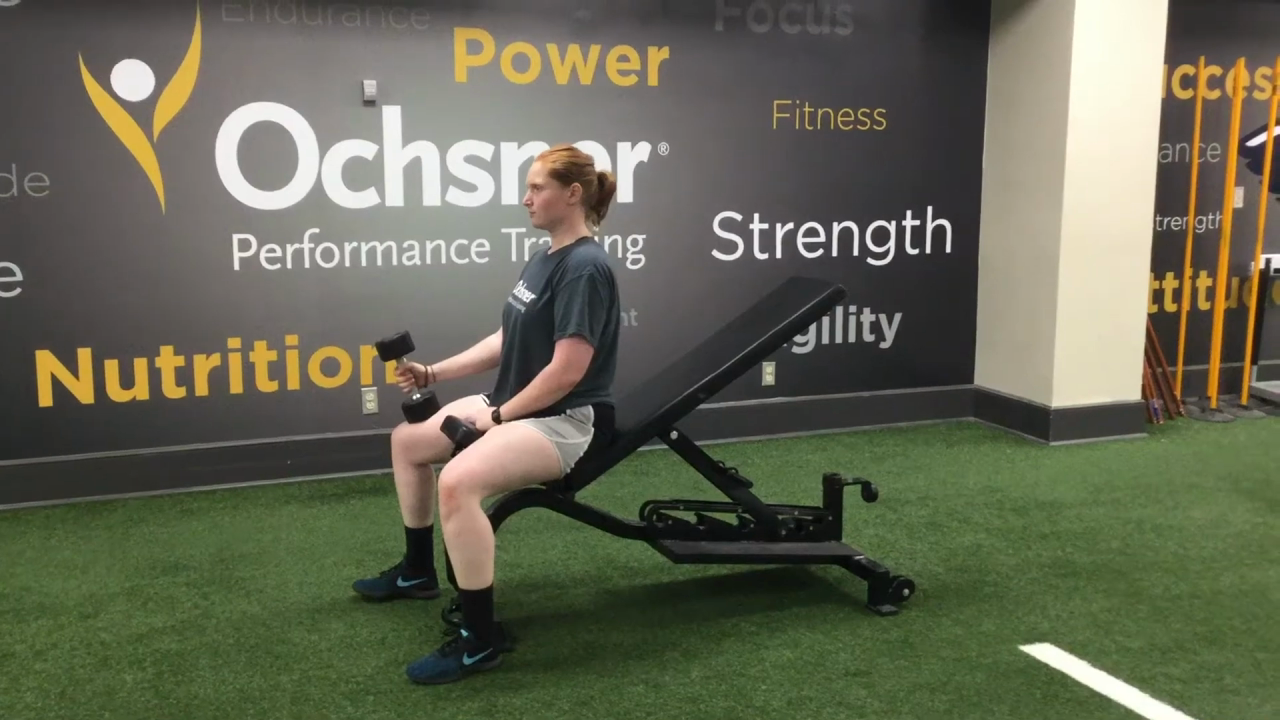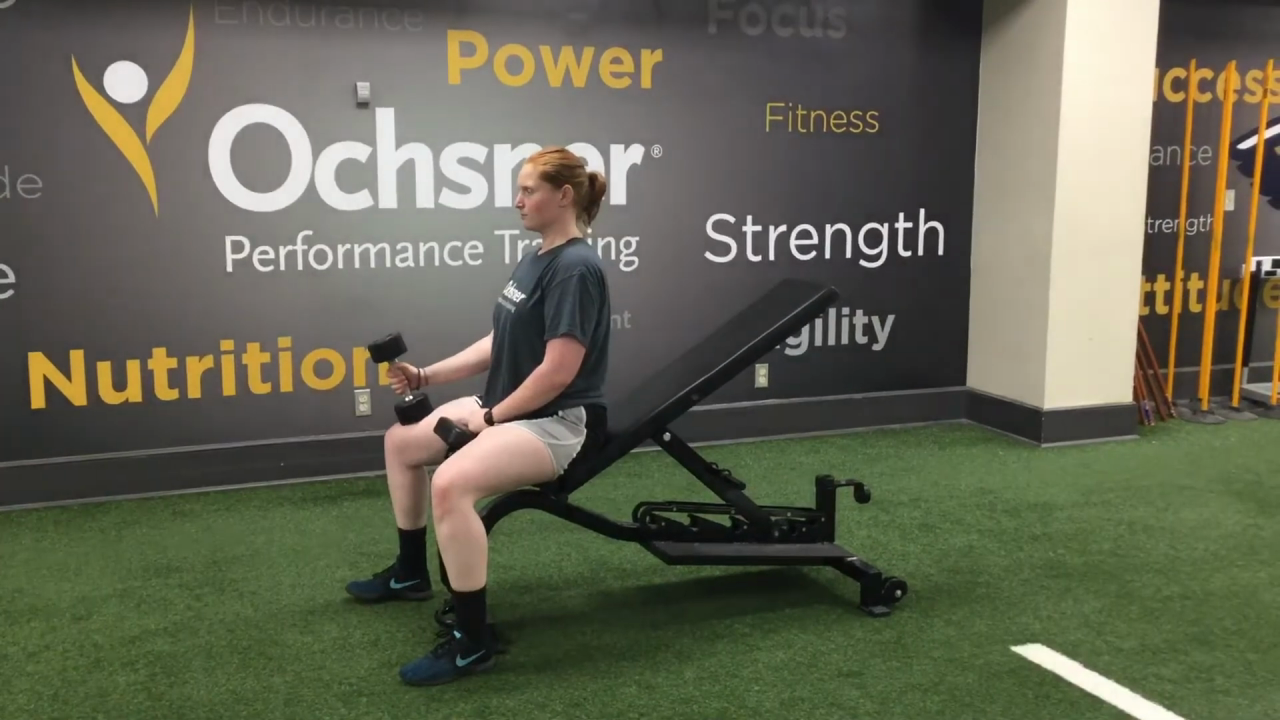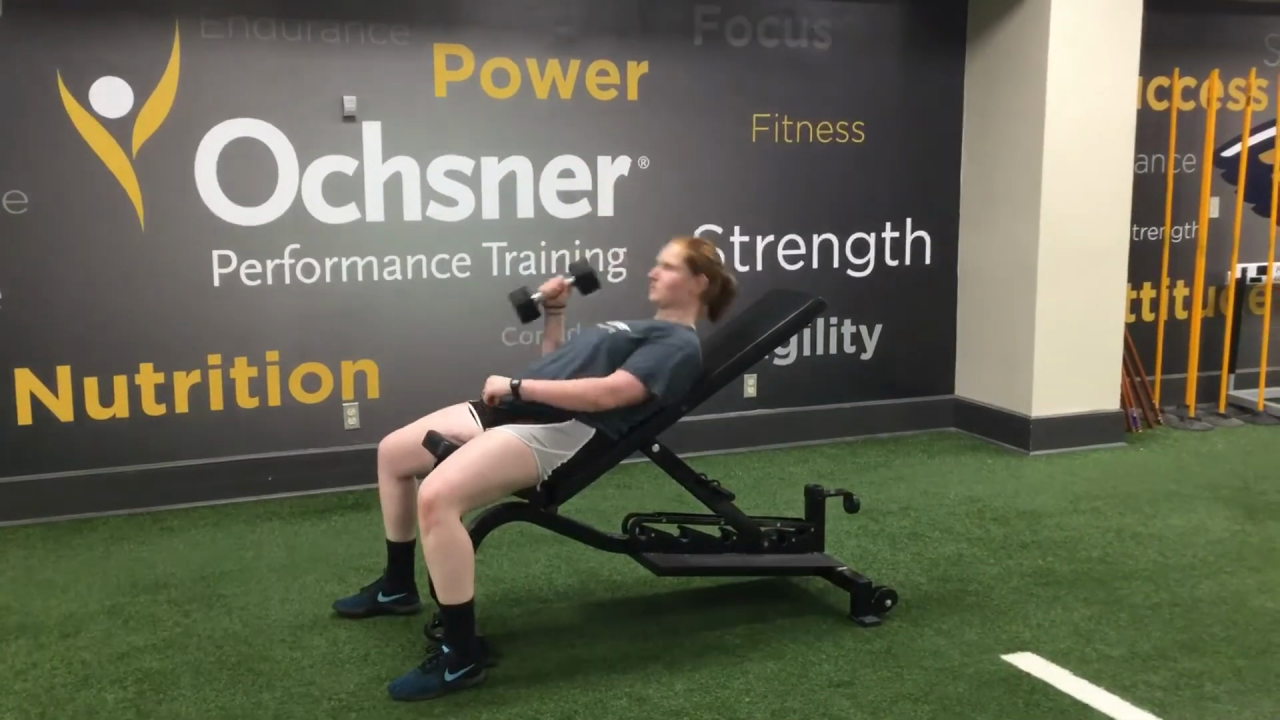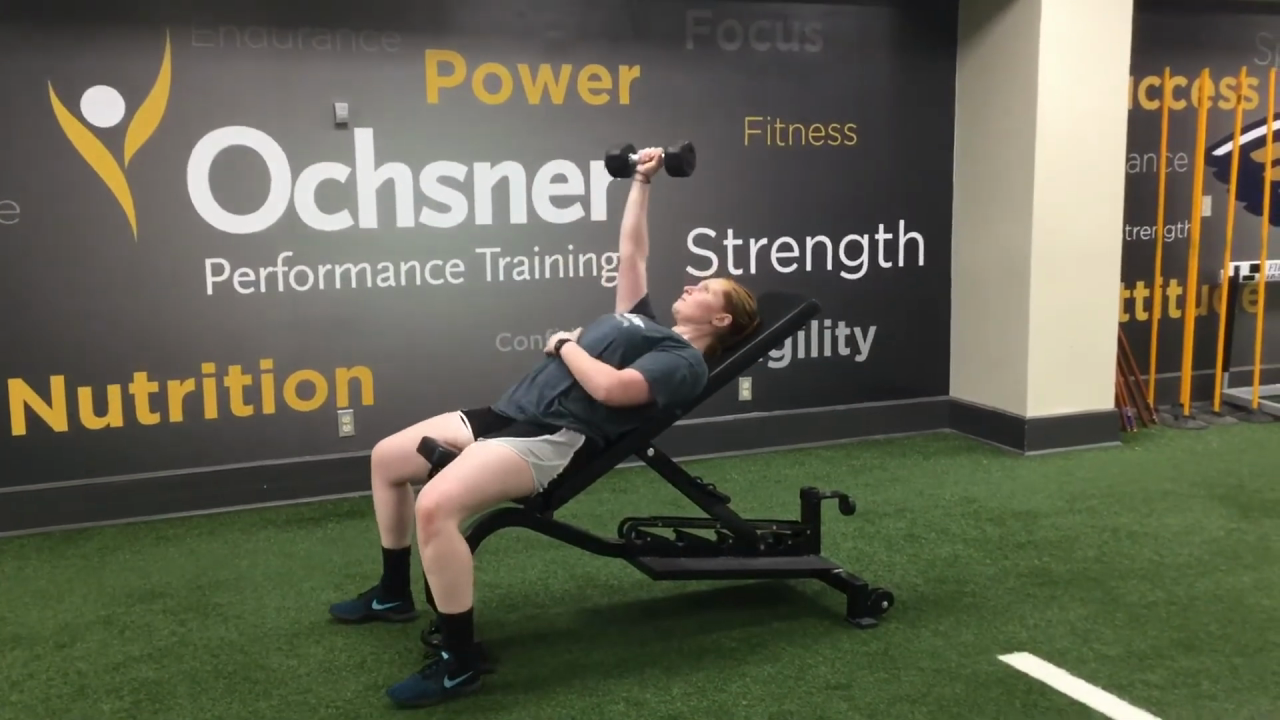
dt=1s
person 1, frame 1
left shoulder: (585, 267)
right shoulder: (544, 258)
left elbow: (567, 371)
right elbow: (505, 341)
left wrist: (500, 415)
right wrist: (433, 372)
left hip: (565, 419)
right hip: (514, 404)
left knee: (458, 481)
right knee: (407, 439)
left ankle: (478, 640)
right ankle: (418, 570)
person 1, frame 2
left shoulder: (576, 268)
right shoulder: (534, 260)
left elbow: (558, 371)
right elbow: (497, 345)
left wrist: (492, 418)
right wrist: (425, 376)
left hip: (558, 421)
right hip: (507, 406)
left knee: (451, 484)
right knee: (400, 441)
left ankle: (473, 642)
right ankle: (411, 571)
person 1, frame 3
left shoulder: (679, 347)
right shoulder: (639, 327)
left elbow: (604, 393)
left wrist: (516, 386)
right wrist: (552, 315)
left hip: (558, 430)
right hip: (514, 411)
left knee: (436, 497)
right knee: (393, 453)
left ankle: (461, 656)
right ankle: (397, 587)
person 1, frame 4
left shoulder: (685, 363)
right shoulder: (643, 324)
left elbow: (608, 388)
right elbow: (631, 253)
left wrist: (565, 344)
right wrist: (641, 181)
left hip: (553, 438)
right hip: (509, 414)
left knee: (436, 508)
right knee: (385, 459)
left ankle: (459, 662)
right ankle: (394, 593)
